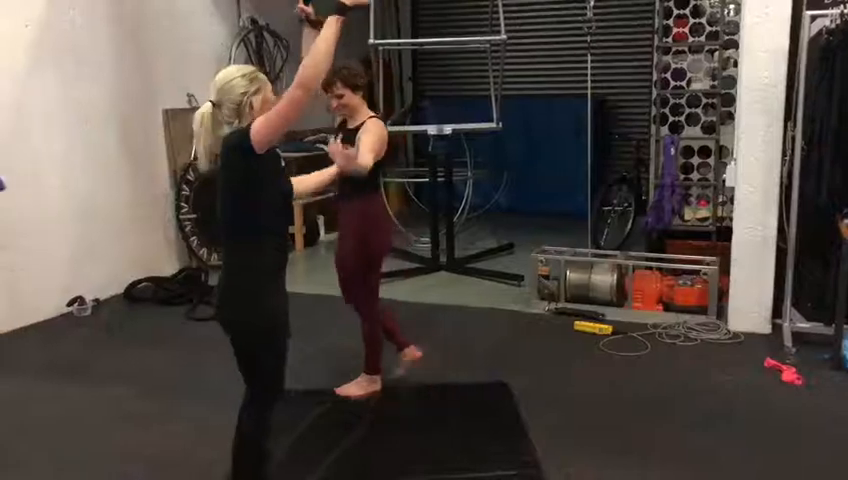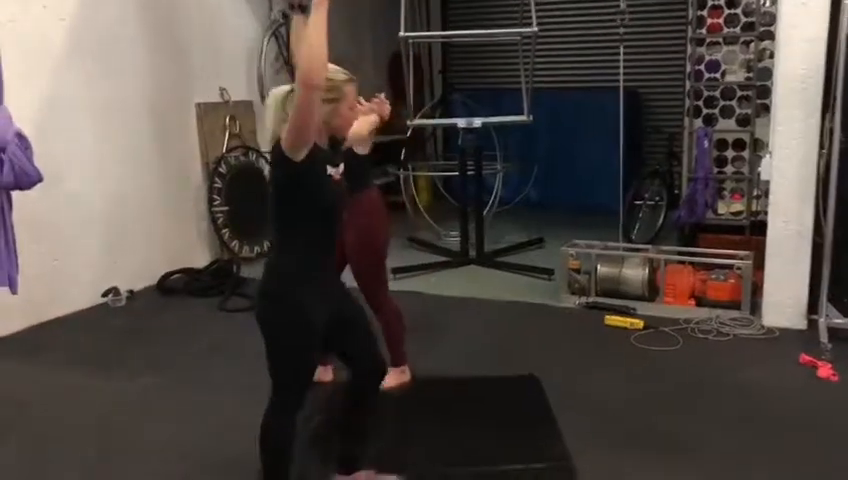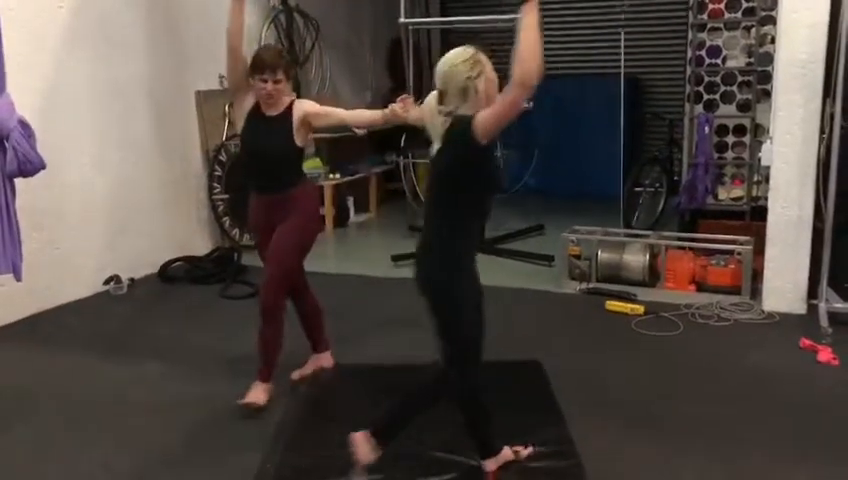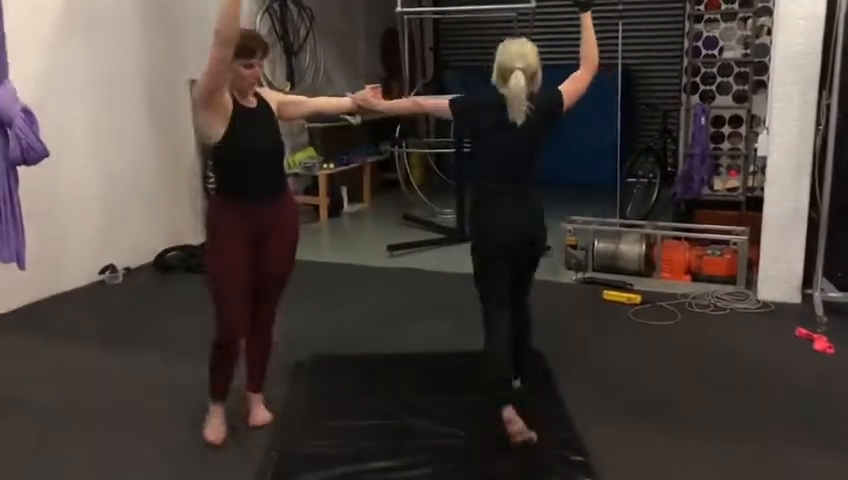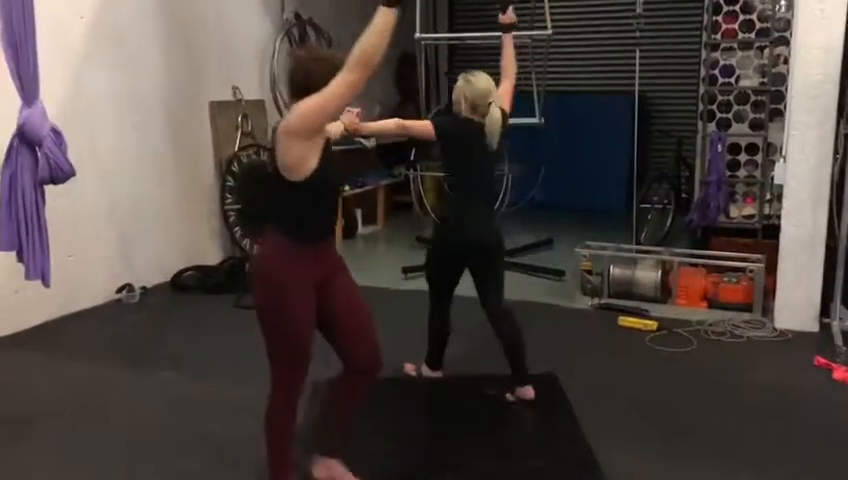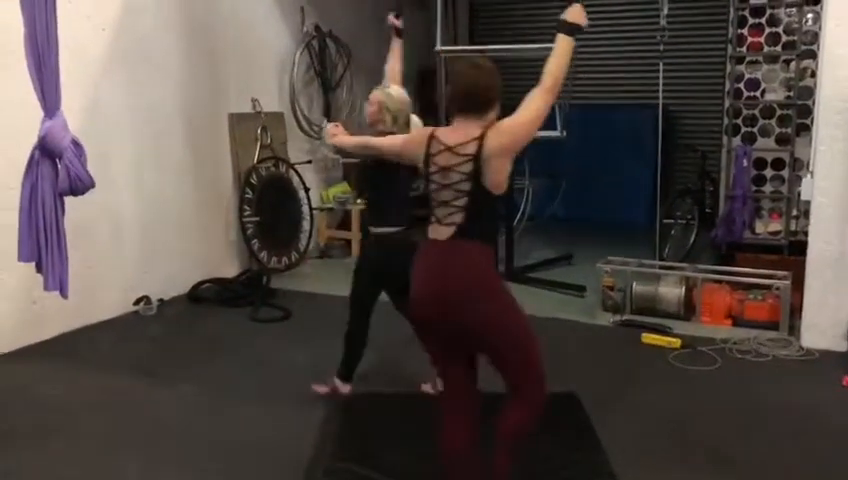
dt=0.7s
person 1, frame 1
left shoulder: (250, 154)
right shoulder: (243, 145)
left elbow: (284, 189)
right elbow: (305, 84)
left wrist: (334, 172)
left hip: (257, 291)
right hip: (249, 296)
left knee: (263, 394)
right knee: (264, 397)
person 1, frame 2
left shoulder: (326, 147)
right shoulder: (294, 155)
left elbow: (357, 127)
right elbow: (310, 79)
left hip: (325, 289)
right hip: (289, 296)
left knee: (370, 371)
right knee: (289, 399)
person 1, frame 3
left shoulder: (453, 127)
right shoulder: (468, 134)
left elbow: (427, 112)
right elbow: (525, 81)
left wrist: (412, 112)
left hip: (445, 261)
right hip: (447, 267)
left knee: (466, 364)
right knee: (459, 369)
left ankle: (489, 451)
right ankle: (373, 438)
person 1, frame 4
left shoulder: (478, 107)
right shoulder: (544, 108)
left elbow: (421, 105)
right elbow: (588, 68)
left wrist: (379, 105)
left hip: (489, 223)
right hip: (530, 223)
left knee: (497, 311)
right knee: (519, 300)
left ankle: (508, 403)
right ankle: (513, 376)
person 1, frame 5
left shoulder: (453, 129)
right shoulder: (497, 124)
left elbow: (403, 126)
right elbow: (508, 79)
left wrist: (361, 127)
right wrist: (508, 32)
left hip: (455, 230)
right hip: (488, 231)
left knee: (440, 298)
right knee: (496, 306)
left ankle: (432, 365)
right ankle: (522, 383)
person 1, frame 6
right shoulder: (381, 138)
right elbow: (391, 82)
right wrist: (397, 38)
left hip: (389, 243)
right hip: (384, 240)
left knee: (403, 310)
right knee: (359, 310)
left ankle: (438, 377)
right ankle: (343, 380)
person 2, frame 1
left shoulder: (372, 128)
right shoulder: (343, 119)
left elbow: (365, 165)
left wrist: (350, 162)
left hip: (368, 218)
right hip: (351, 216)
left knee: (364, 296)
right knee: (356, 293)
left ankle: (371, 377)
right ankle: (406, 348)
person 2, frame 2
left shoulder: (359, 119)
left elbow: (356, 132)
left wrist: (376, 117)
left hip: (363, 215)
left knee: (376, 295)
left ankle: (400, 368)
right ankle: (323, 365)
person 2, frame 3
left shoulder: (301, 112)
right shoulder: (244, 102)
left elbow: (346, 116)
right elbow: (234, 50)
left wrist: (385, 116)
left hip: (297, 207)
right hip: (261, 207)
left knee: (270, 295)
right knee: (293, 283)
left ankle: (263, 381)
right ankle: (322, 353)
person 2, frame 4
left shoulder: (270, 101)
right shoulder: (211, 102)
left elbow: (316, 104)
right elbow: (225, 42)
left wrist: (357, 102)
left hip: (279, 217)
right hip: (231, 221)
left knee: (263, 316)
right knee: (230, 323)
left ankle: (255, 394)
right ankle: (216, 405)
person 2, frame 5
left shoulder: (311, 132)
right shoulder: (297, 127)
right elbow: (359, 69)
left wrist: (346, 124)
left hip: (324, 262)
right hip: (285, 267)
left knee: (366, 364)
right knee: (289, 382)
person 2, frame 6
left shoulder: (426, 141)
right shoulder: (501, 140)
left elbow: (373, 144)
right elbow: (548, 89)
left wrist: (343, 138)
left hip: (428, 274)
right hip: (472, 277)
left knee: (458, 393)
right knee: (529, 390)
